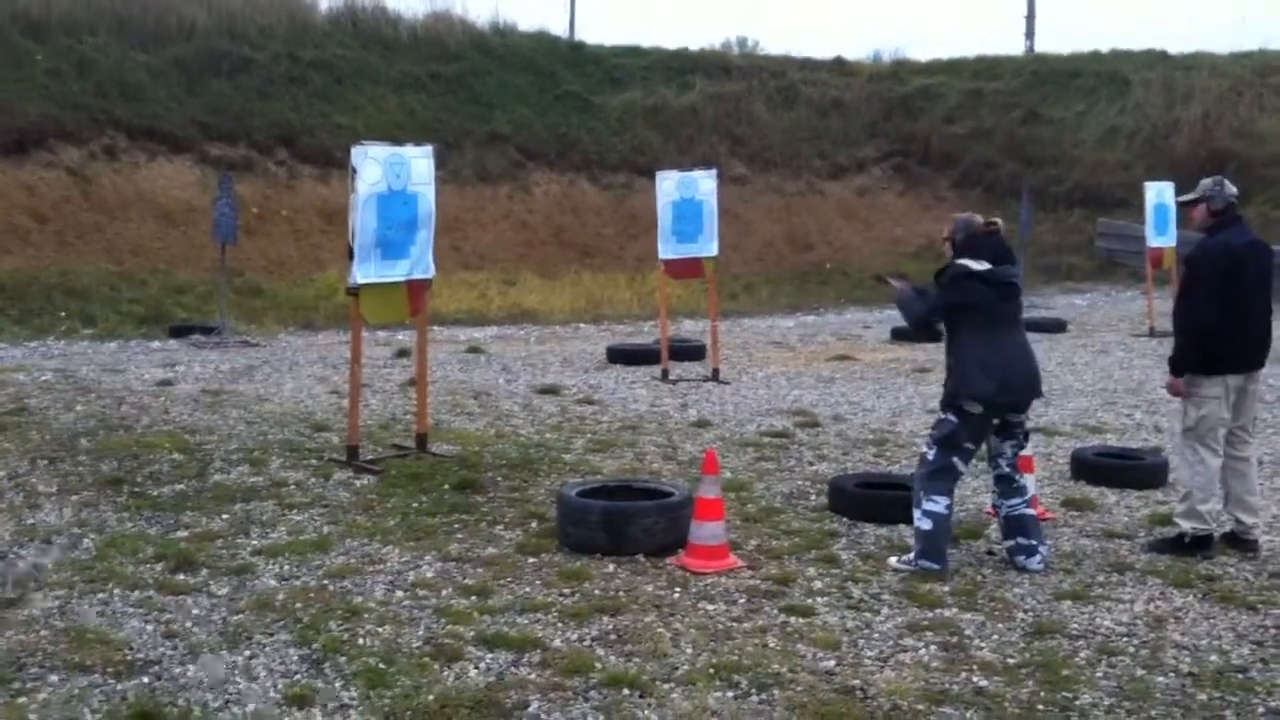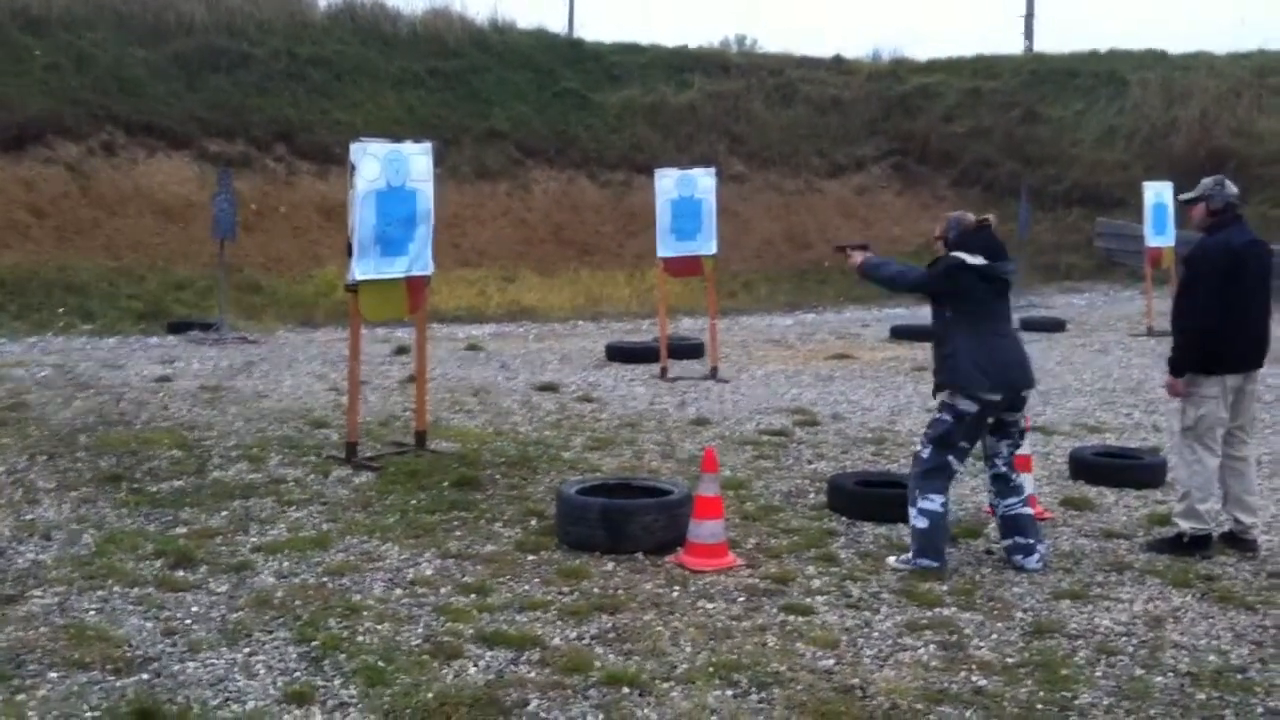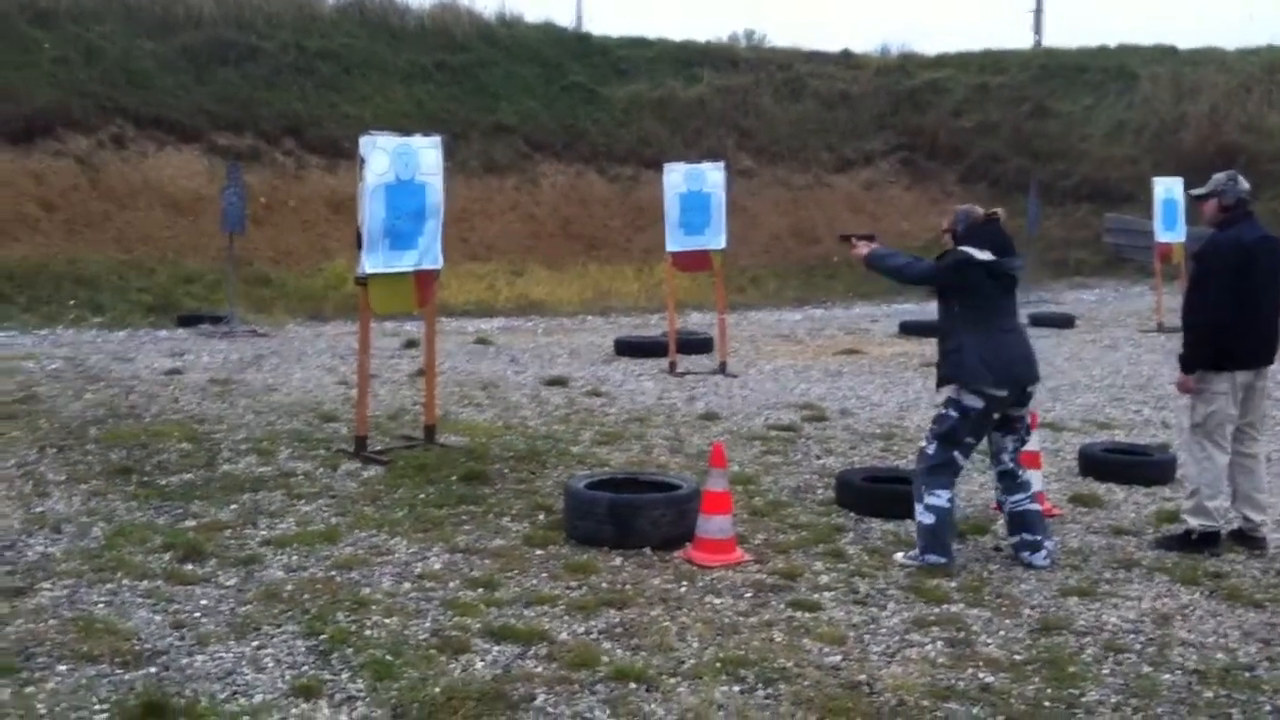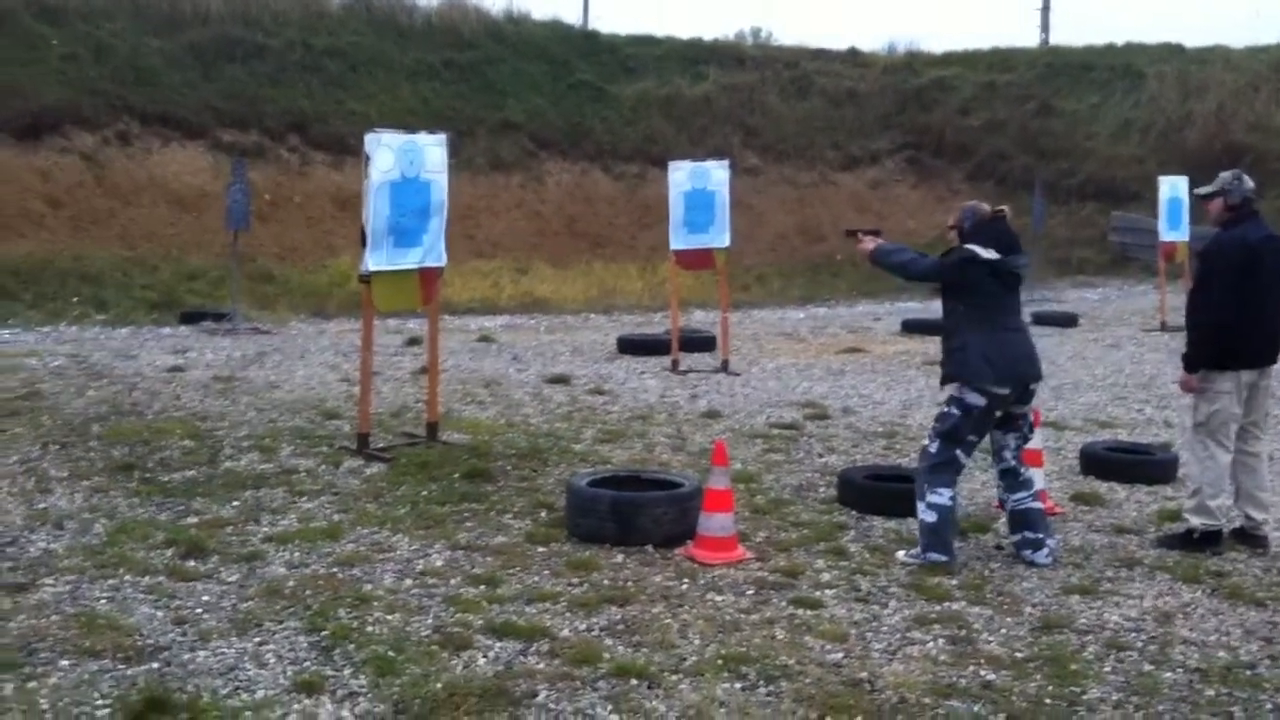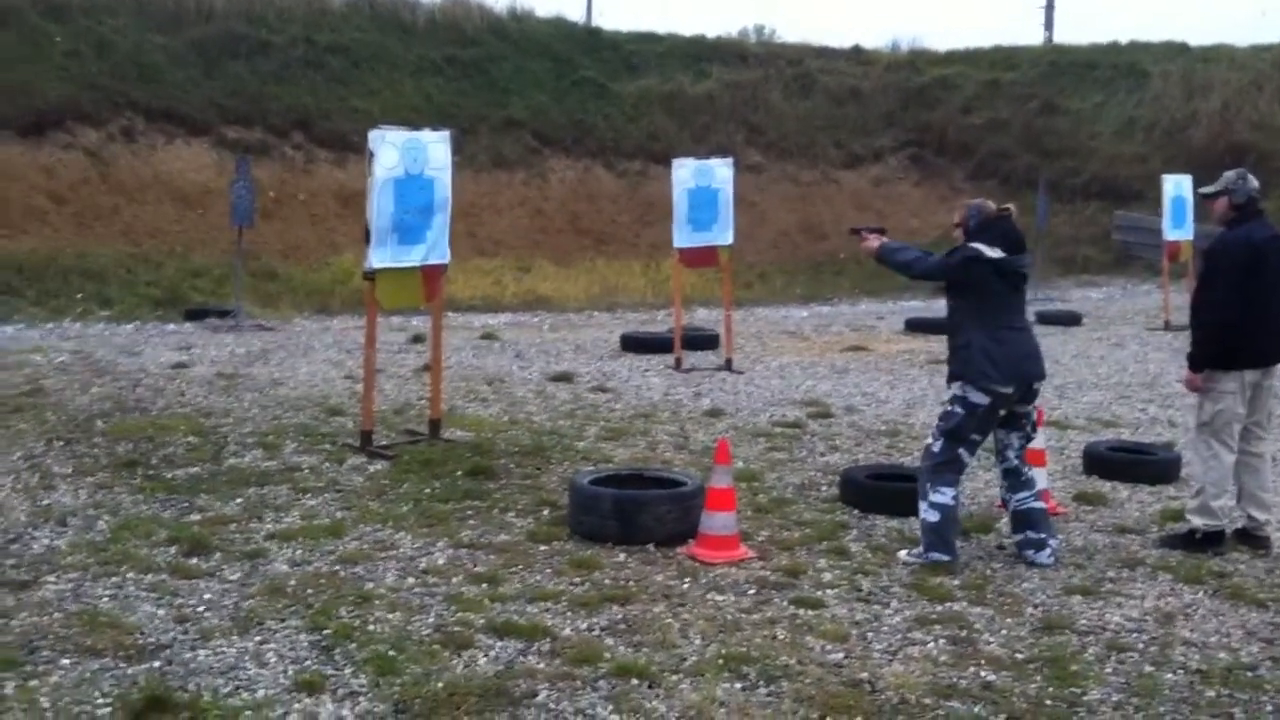
dt=0.2s
person 1, frame 1
left shoulder: (1211, 251)
right shoulder: (1258, 248)
left elbow: (1196, 317)
left wrist: (1178, 367)
left hip: (1213, 367)
right hip: (1248, 362)
left knee: (1201, 447)
right knee: (1241, 444)
left ankle: (1196, 533)
right ankle: (1246, 530)
person 1, frame 2
left shoulder: (1210, 250)
right shoulder: (1257, 247)
left elbow: (1195, 317)
left wrist: (1178, 368)
left hip: (1211, 366)
right hip: (1246, 362)
left knee: (1198, 447)
right knee: (1239, 445)
left ankle: (1195, 533)
right ankle: (1244, 530)
person 1, frame 3
left shoulder: (1221, 246)
left elbow: (1206, 313)
left wrist: (1189, 365)
left hip: (1222, 362)
left knee: (1208, 444)
right knee: (1249, 442)
left ankle: (1203, 530)
person 1, frame 4
left shoulder: (1225, 245)
left elbow: (1210, 312)
left wrist: (1193, 363)
left hip: (1226, 361)
left knee: (1211, 443)
left ankle: (1206, 529)
person 1, frame 5
left shoulder: (1230, 244)
left elbow: (1214, 311)
left wrist: (1197, 363)
left hip: (1230, 362)
left knee: (1214, 443)
left ankle: (1208, 529)
person 2, frame 1
left shoulder: (962, 276)
right shoulder: (1003, 275)
left elbow: (921, 317)
left wrist: (904, 293)
right wrist: (920, 294)
left hip: (979, 388)
right hip: (1019, 383)
left knee: (936, 469)
right knee: (1006, 469)
left ankle: (928, 555)
right ankle: (1029, 551)
person 2, frame 2
left shoulder: (956, 270)
right shoulder: (992, 272)
left elbow: (908, 279)
right elbow: (921, 276)
left wrist: (865, 264)
right wrist: (875, 261)
left hip: (974, 385)
right hip: (1012, 381)
left knee: (930, 468)
right knee: (1003, 468)
left ankle: (927, 554)
right ankle: (1028, 550)
person 2, frame 3
left shoulder: (963, 265)
right shoulder: (998, 265)
left elbow: (914, 272)
right elbow: (929, 268)
left wrist: (871, 256)
right wrist: (881, 253)
left hip: (979, 381)
right hip: (1017, 377)
left knee: (935, 464)
right knee: (1009, 463)
left ankle: (933, 550)
right ankle: (1034, 547)
person 2, frame 4
left shoulder: (968, 262)
right shoulder: (1004, 262)
left elbow: (918, 268)
right elbow: (933, 264)
left wrist: (876, 250)
right wrist: (886, 247)
left hip: (982, 378)
right hip: (1020, 374)
left knee: (938, 462)
right knee: (1011, 461)
left ankle: (934, 548)
right ankle: (1036, 545)
person 2, frame 5
left shoulder: (973, 261)
right shoulder: (1009, 261)
left elbow: (923, 267)
right elbow: (938, 262)
left wrist: (881, 249)
right wrist: (891, 246)
left hip: (986, 377)
right hip: (1022, 374)
left knee: (941, 461)
right knee: (1014, 461)
left ankle: (936, 548)
right ankle: (1039, 545)
